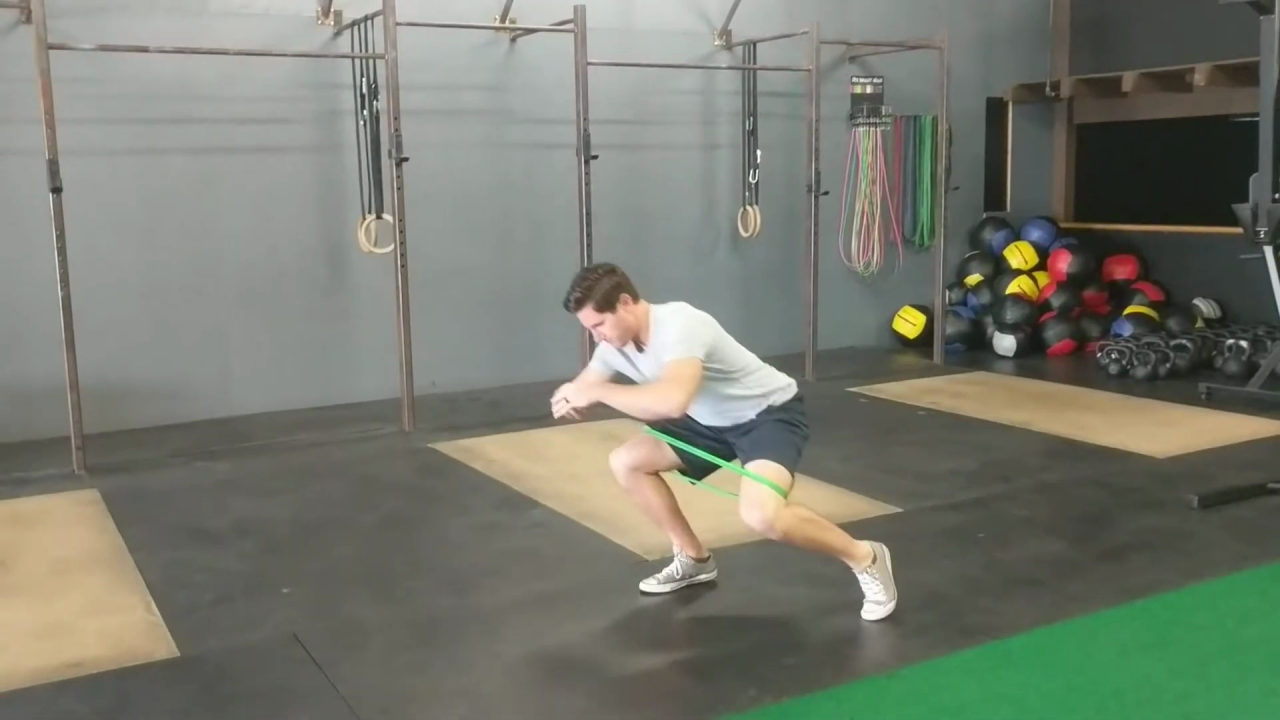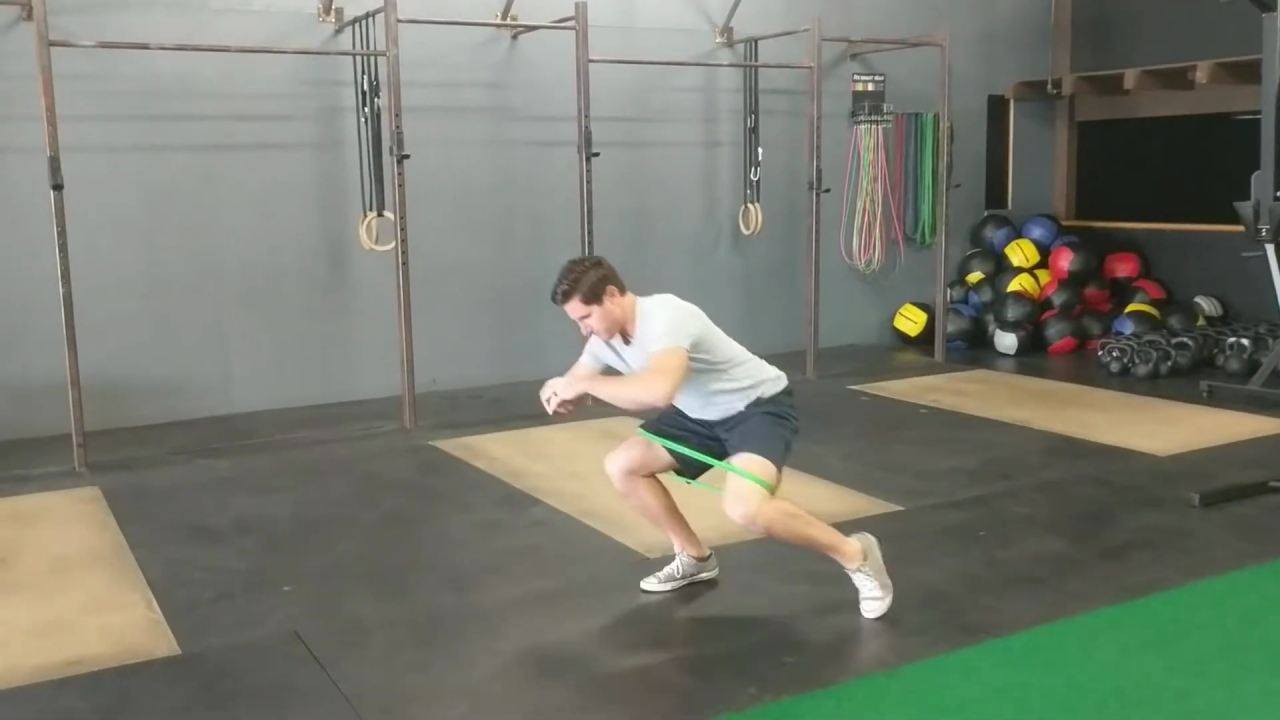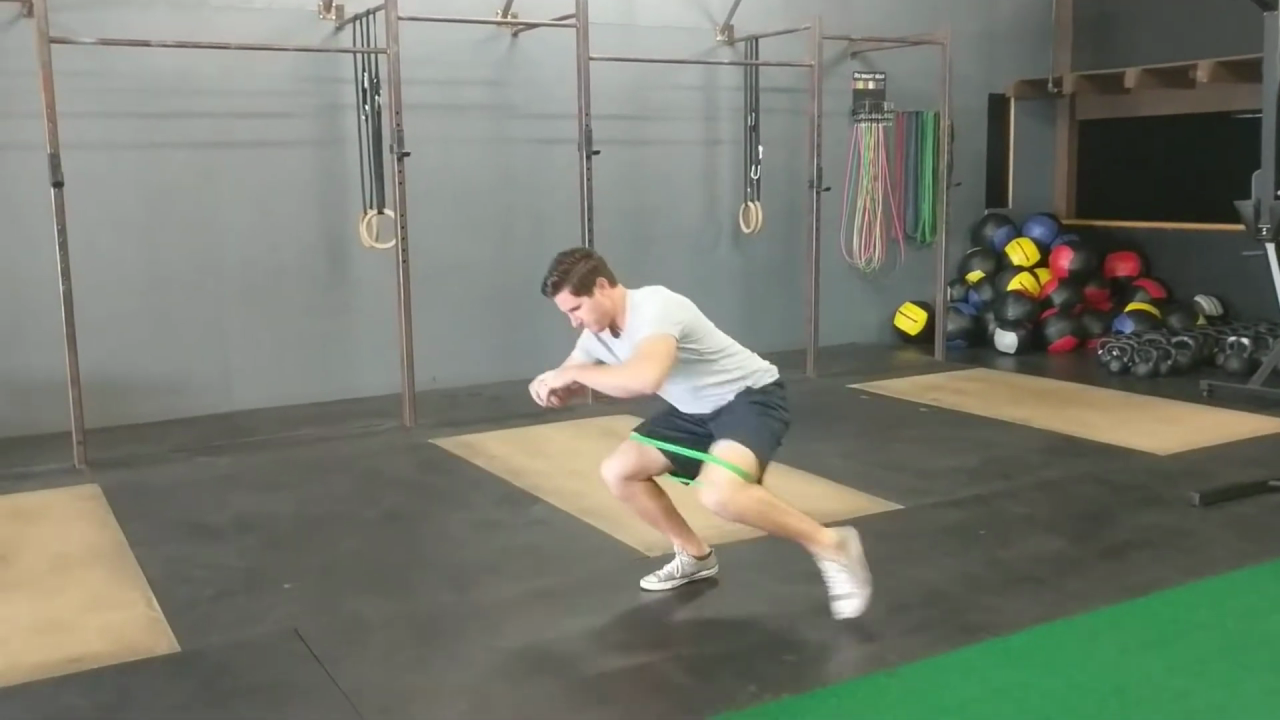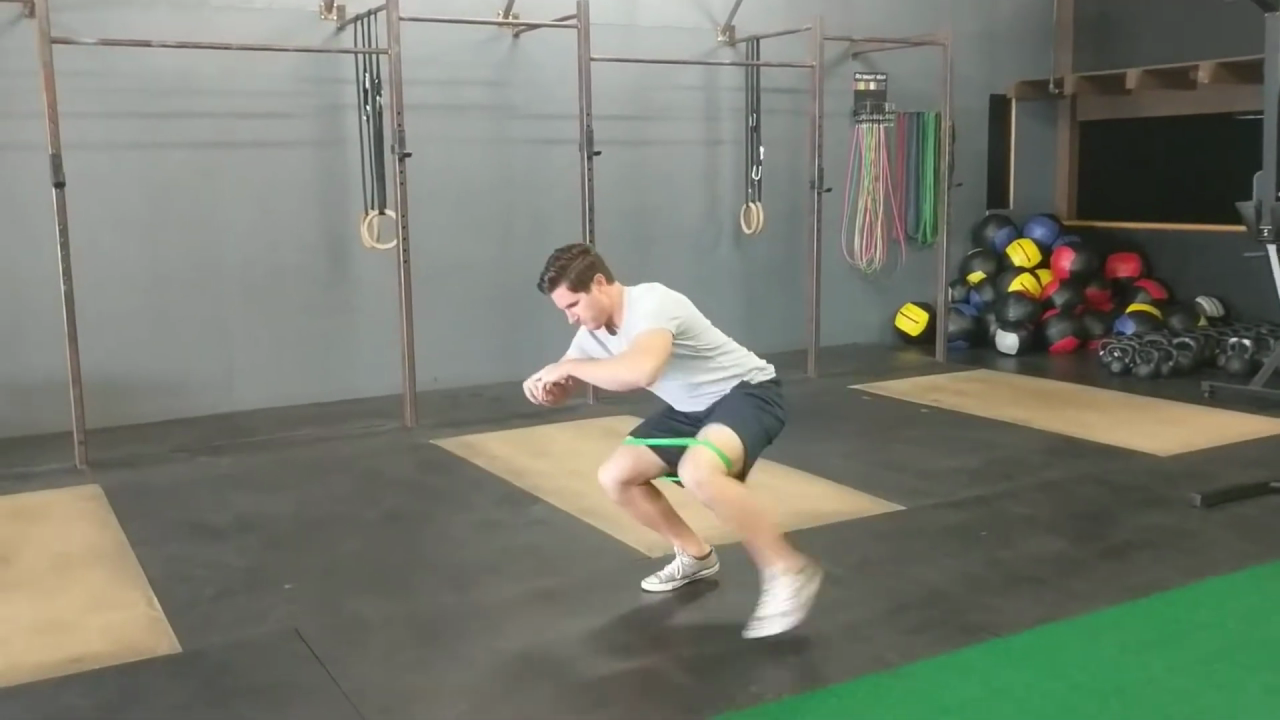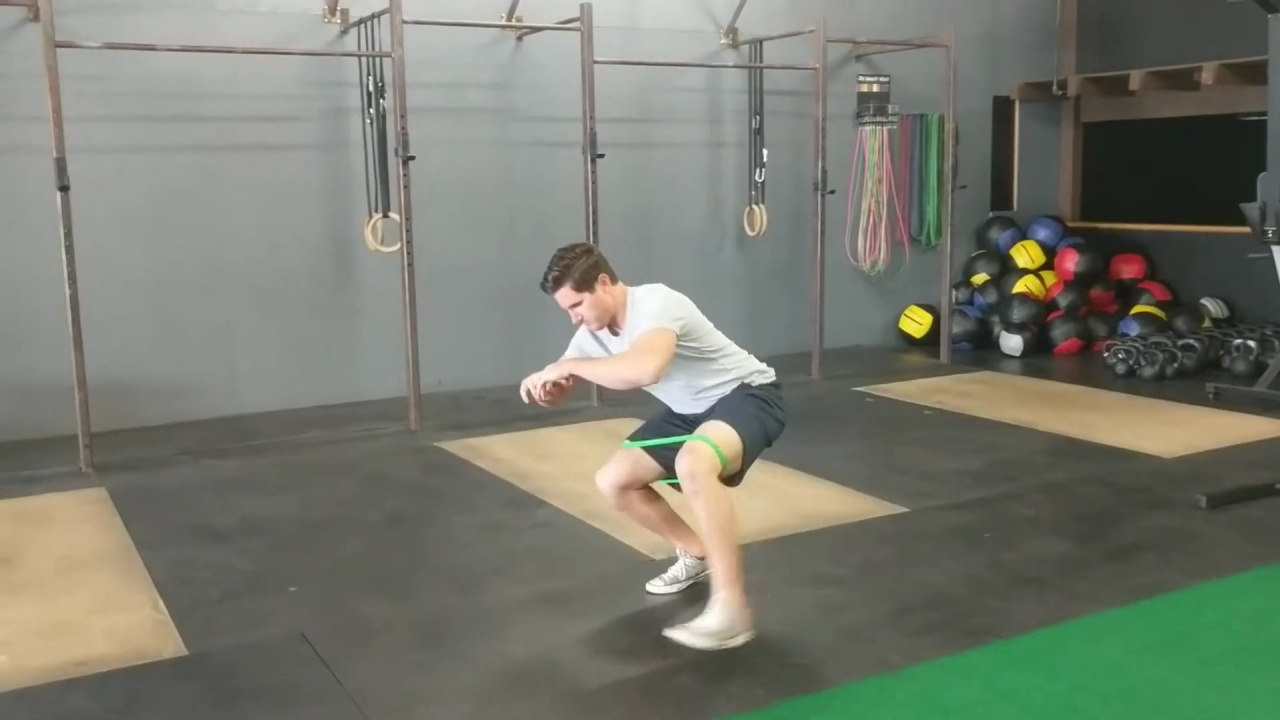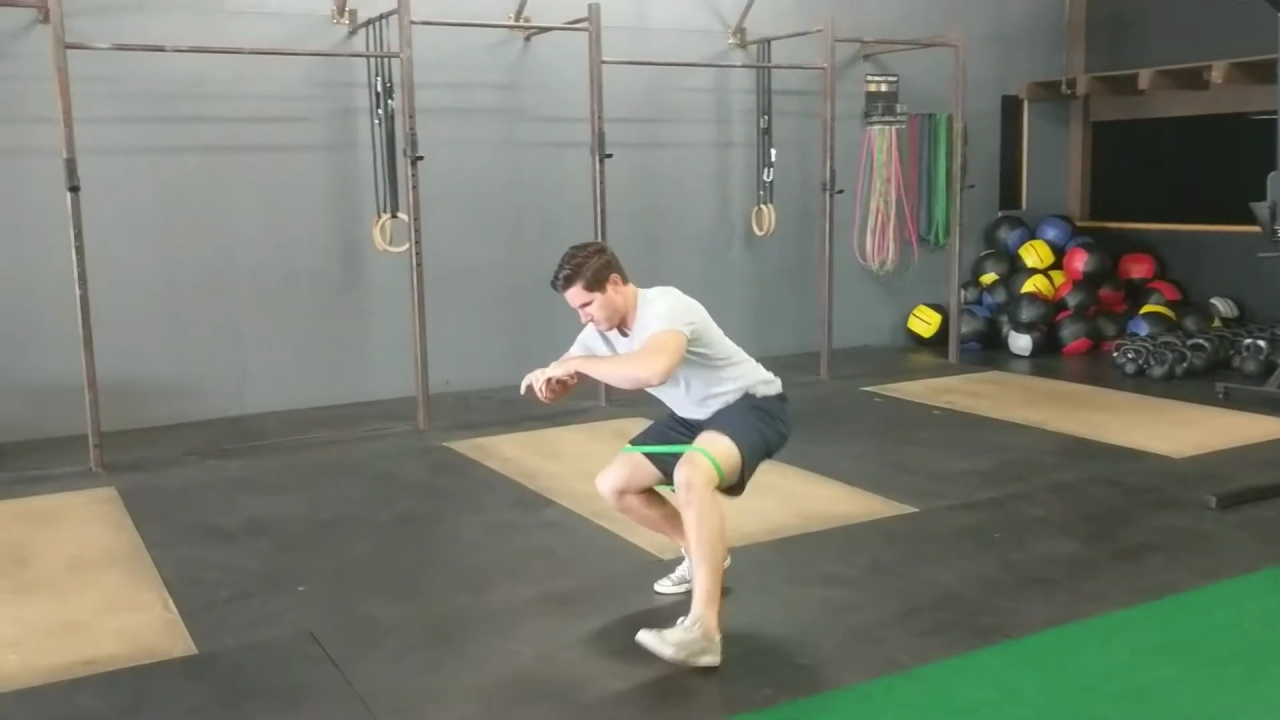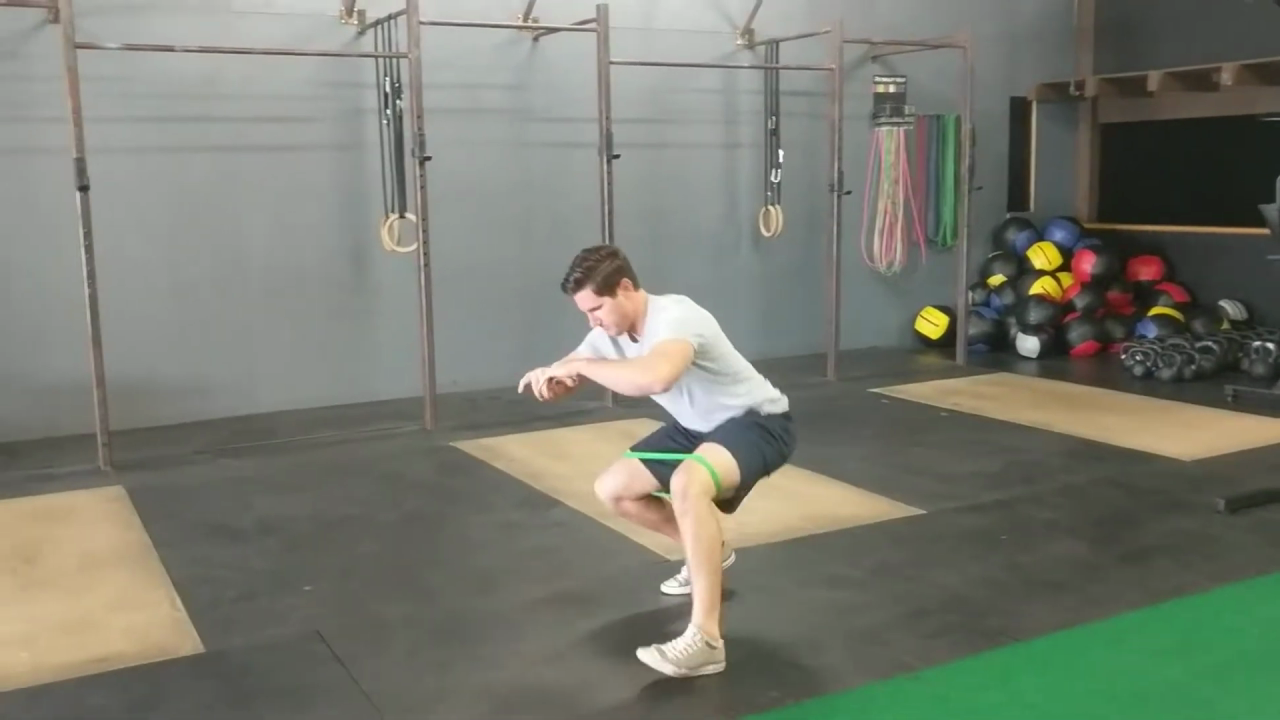
dt=0.1s
person 1, frame 1
left shoulder: (680, 326)
right shoulder: (615, 343)
left elbow: (671, 401)
right elbow: (579, 389)
left wrist: (598, 391)
right wrist: (569, 400)
left hip: (772, 412)
right hip: (714, 421)
left knee: (760, 514)
right knee: (626, 462)
left ankle: (865, 559)
right ankle: (693, 558)
person 1, frame 2
left shoulder: (665, 317)
right shoulder: (605, 338)
left elbow: (658, 392)
right elbow: (573, 385)
left wrist: (584, 383)
right wrist: (561, 393)
left hip: (762, 405)
right hip: (705, 415)
left knee: (746, 509)
right knee: (620, 466)
left ankle: (854, 555)
right ankle: (694, 555)
person 1, frame 3
left shoulder: (655, 307)
right shoulder: (596, 332)
left elbow: (644, 378)
right elbow: (564, 380)
left wrist: (575, 374)
right wrist: (554, 387)
left hip: (752, 396)
right hip: (696, 409)
left knee: (718, 492)
right knee: (616, 472)
left ankle: (832, 548)
right ankle: (695, 555)
person 1, frame 4
left shoulder: (653, 304)
right shoulder: (592, 332)
left elbow: (641, 371)
right elbow: (561, 385)
left wrist: (573, 368)
right wrist: (549, 385)
left hip: (749, 393)
right hip: (691, 409)
left knee: (698, 474)
right knee: (615, 477)
left ankle: (788, 571)
right ankle: (696, 555)
person 1, frame 5
left shoulder: (655, 304)
right shoulder: (592, 330)
left elbow: (646, 370)
right elbow: (555, 390)
left wrist: (571, 366)
right wrist: (548, 386)
left hip: (747, 396)
right hip: (689, 409)
left knee: (693, 466)
right knee: (612, 480)
left ankle: (730, 609)
right ankle: (698, 555)
person 1, frame 6
left shoulder: (666, 306)
right shoulder: (601, 329)
left elbow: (653, 369)
right elbow: (564, 377)
left wrist: (579, 363)
right wrist: (550, 379)
left hip: (753, 407)
right hip: (693, 416)
left knee: (691, 475)
right knee: (614, 484)
left ankle: (703, 628)
right ankle: (705, 552)
person 1, frame 7
left shoulder: (676, 316)
right shoulder: (609, 333)
left elbow: (655, 377)
right elbow: (564, 380)
left wrist: (582, 365)
right wrist: (550, 378)
left hip: (757, 422)
right hip: (697, 427)
left knee: (687, 484)
right knee: (611, 489)
left ankle: (706, 639)
right ankle: (711, 553)
